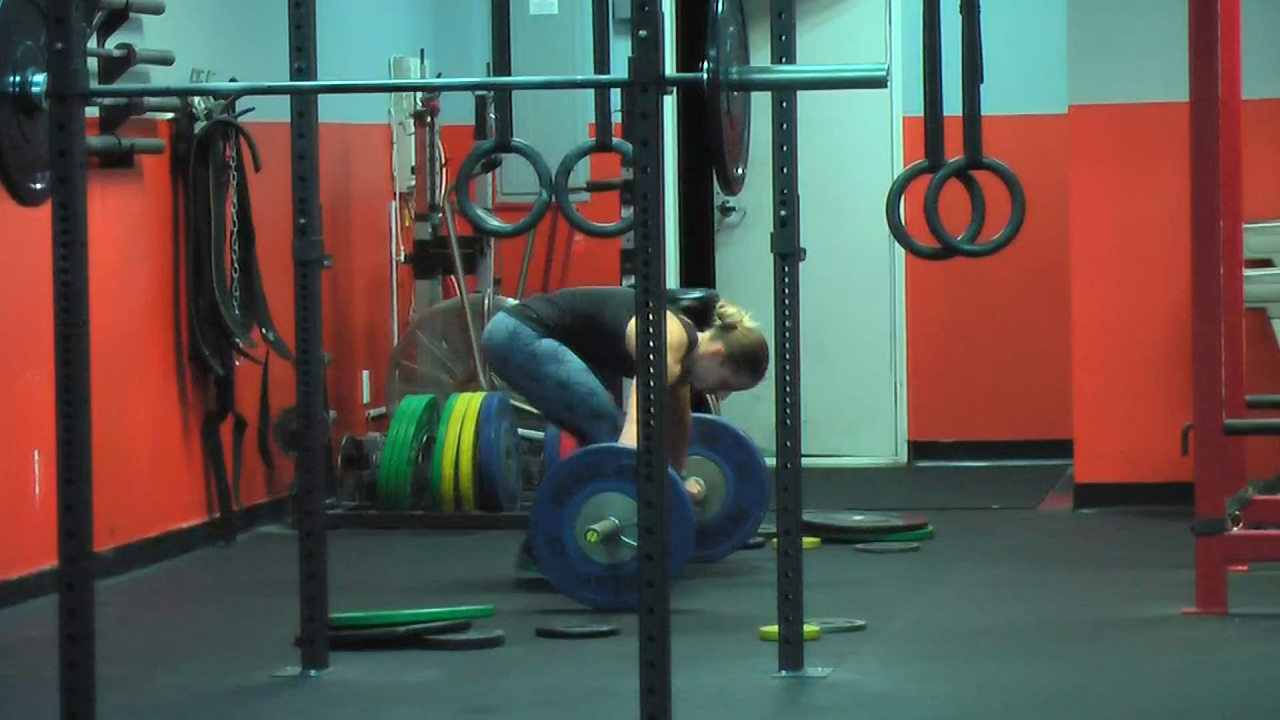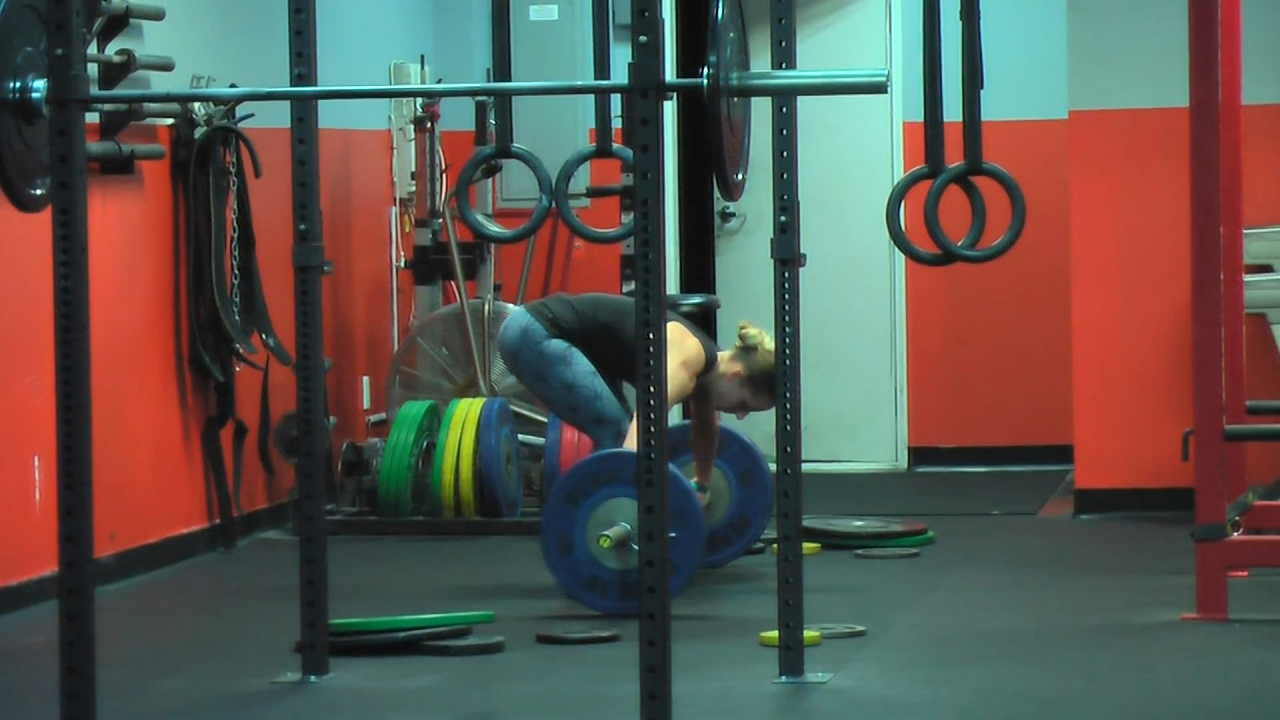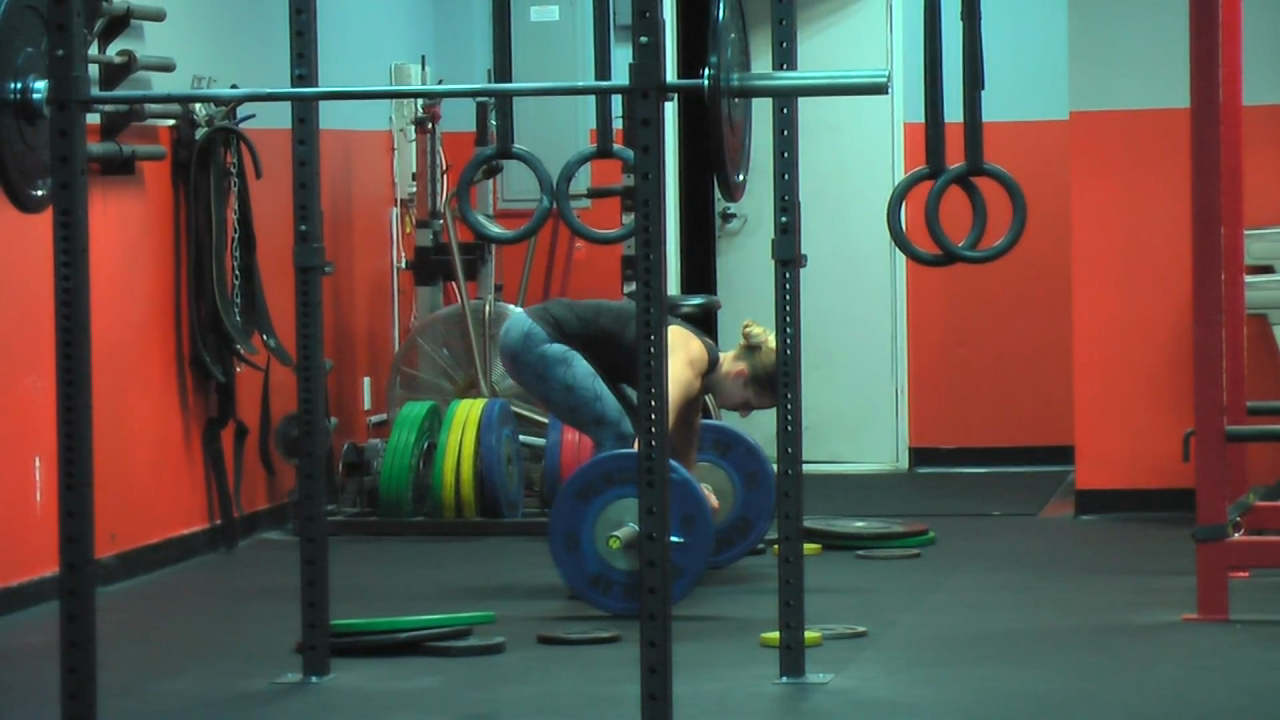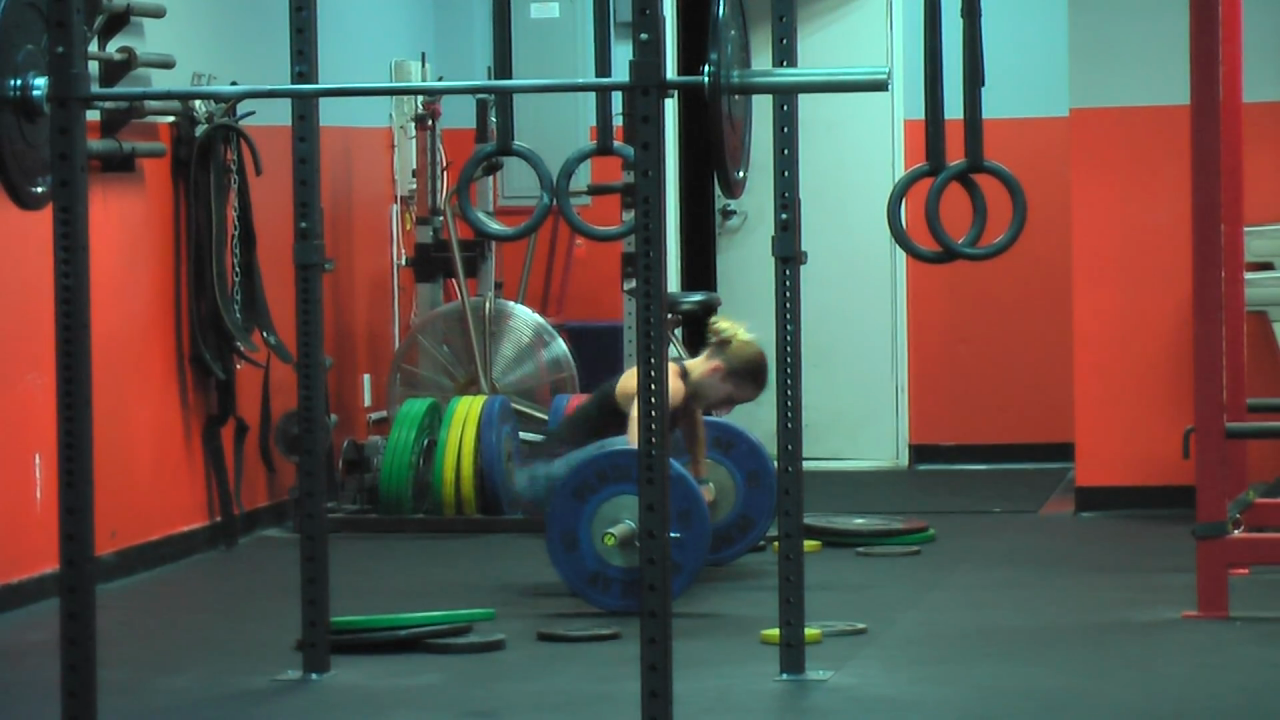
dt=0.5s
person 1, frame 1
left shoulder: (685, 340)
right shoulder: (669, 348)
left elbow: (678, 420)
right elbow: (635, 424)
left wrist: (678, 479)
left hip: (525, 336)
right hip: (517, 333)
left knee: (602, 432)
right knee: (608, 428)
person 1, frame 2
left shoulder: (706, 365)
right shoulder: (686, 360)
left elbow: (705, 428)
left wrist: (701, 485)
left hip: (543, 333)
right hip: (534, 333)
left knee: (614, 430)
right knee: (614, 433)
person 1, frame 3
left shoulder: (702, 364)
right shoulder: (690, 359)
left elbow: (684, 432)
left hip: (544, 339)
right hip: (532, 337)
left knee: (620, 435)
right knee: (618, 434)
person 1, frame 4
left shoulder: (688, 380)
right shoulder: (668, 381)
left elbow: (691, 417)
right elbow: (642, 420)
left wrist: (700, 483)
right hip: (539, 478)
